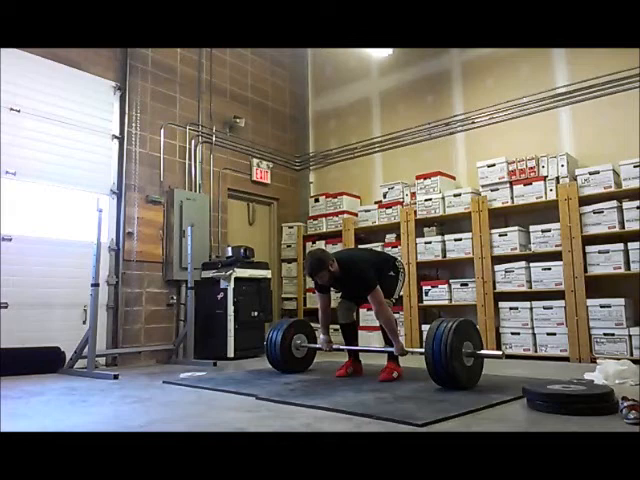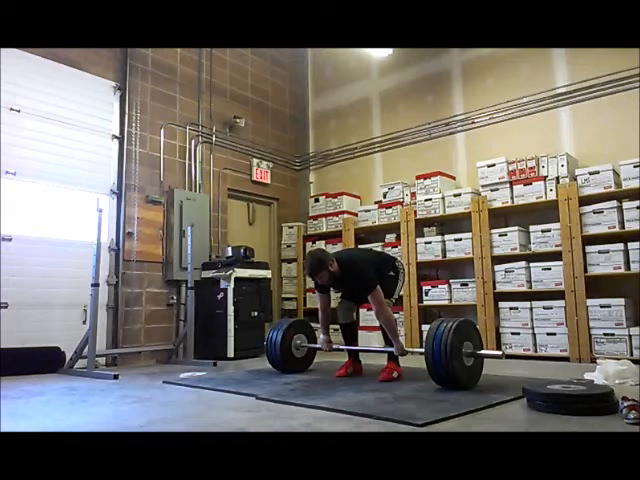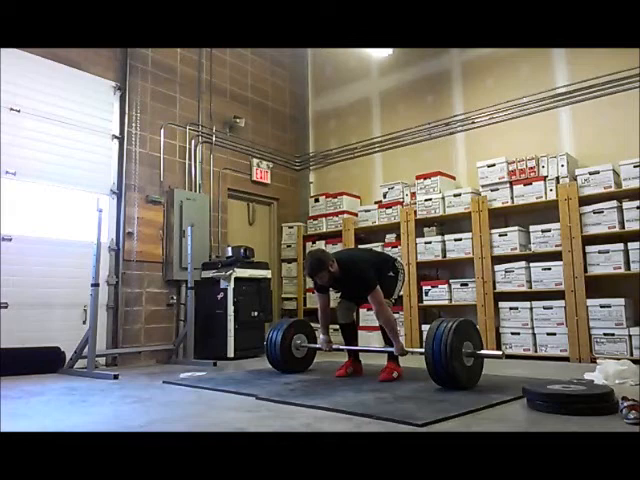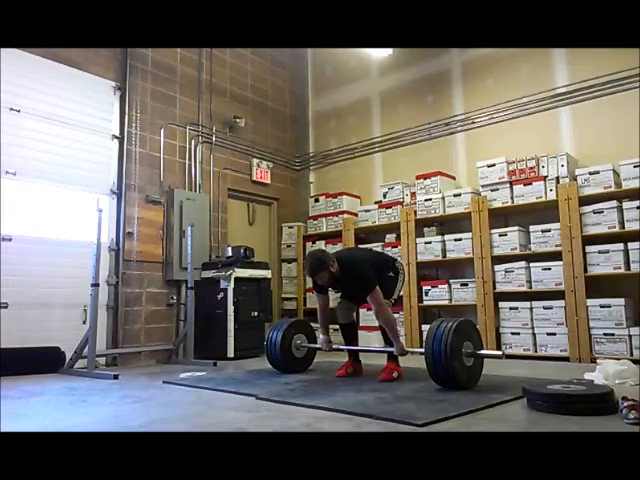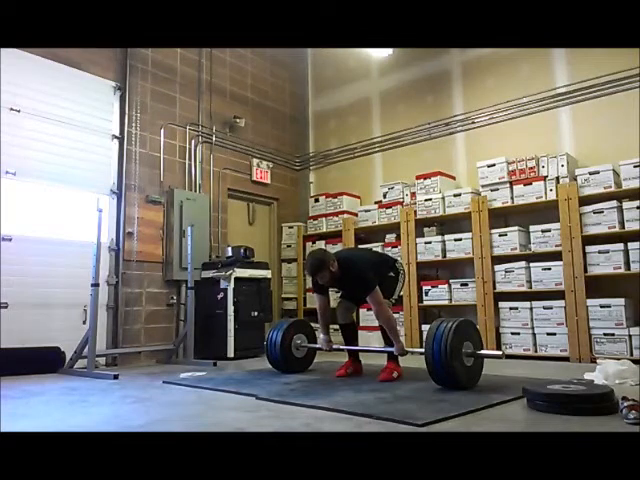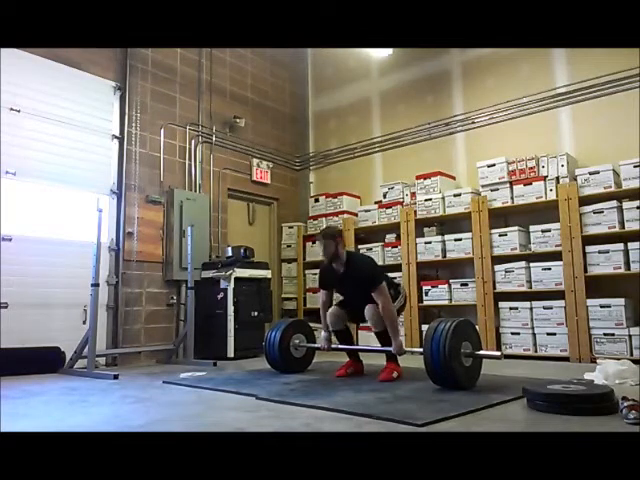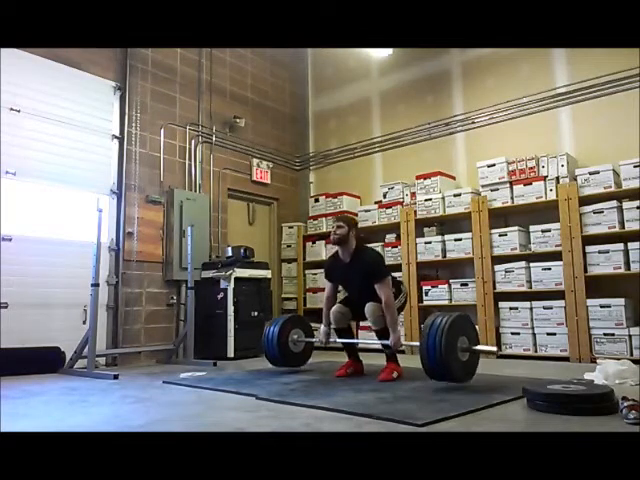
dt=0.4s
person 1, frame 1
left shoulder: (358, 270)
right shoulder: (322, 274)
left elbow: (379, 307)
right elbow: (324, 307)
left wrist: (397, 343)
right wrist: (324, 335)
left hip: (390, 270)
left knee: (384, 306)
right knee: (343, 309)
left ankle: (393, 364)
right ankle: (354, 361)
person 1, frame 2
left shoulder: (358, 270)
right shoulder: (322, 274)
left elbow: (379, 307)
right elbow: (324, 307)
left wrist: (397, 343)
right wrist: (324, 335)
left hip: (390, 270)
left knee: (383, 306)
right knee: (343, 309)
left ankle: (393, 363)
right ankle: (354, 361)
person 1, frame 3
left shoulder: (358, 270)
right shoulder: (321, 274)
left elbow: (380, 308)
right elbow: (323, 307)
left wrist: (397, 342)
right wrist: (324, 335)
left hip: (390, 270)
left knee: (382, 306)
right knee: (343, 309)
left ankle: (393, 364)
right ankle: (354, 361)
person 1, frame 4
left shoulder: (357, 270)
right shoulder: (320, 274)
left elbow: (379, 308)
right elbow: (322, 307)
left wrist: (397, 342)
right wrist: (324, 335)
left hip: (390, 271)
left knee: (382, 306)
right knee: (342, 310)
left ankle: (393, 363)
right ankle: (354, 361)
person 1, frame 5
left shoulder: (357, 270)
right shoulder: (320, 275)
left elbow: (379, 308)
right elbow: (322, 307)
left wrist: (397, 342)
right wrist: (324, 335)
left hip: (390, 271)
left knee: (382, 306)
right knee: (342, 310)
left ankle: (393, 363)
right ankle: (354, 361)
person 1, frame 6
left shoulder: (363, 266)
right shoulder: (326, 271)
left elbow: (384, 303)
right elbow: (325, 302)
left wrist: (396, 340)
right wrist: (325, 333)
left hip: (393, 296)
left knee: (372, 312)
right knee: (333, 314)
left ankle: (392, 363)
right ankle: (355, 361)
person 1, frame 7
left shoulder: (370, 258)
right shoulder: (332, 263)
left elbow: (386, 297)
right elbow: (329, 295)
left wrist: (394, 333)
right wrist: (325, 327)
left hip: (393, 292)
left knee: (372, 310)
right knee: (337, 312)
left ankle: (392, 363)
right ankle: (354, 362)
